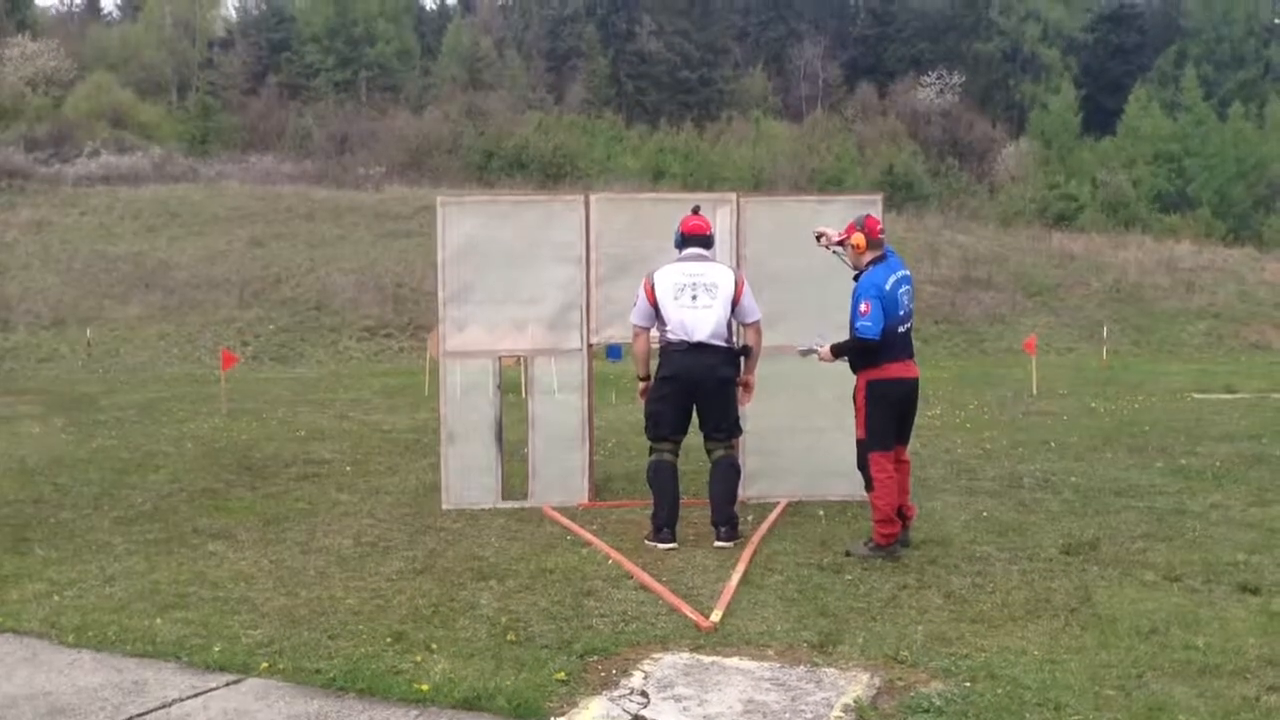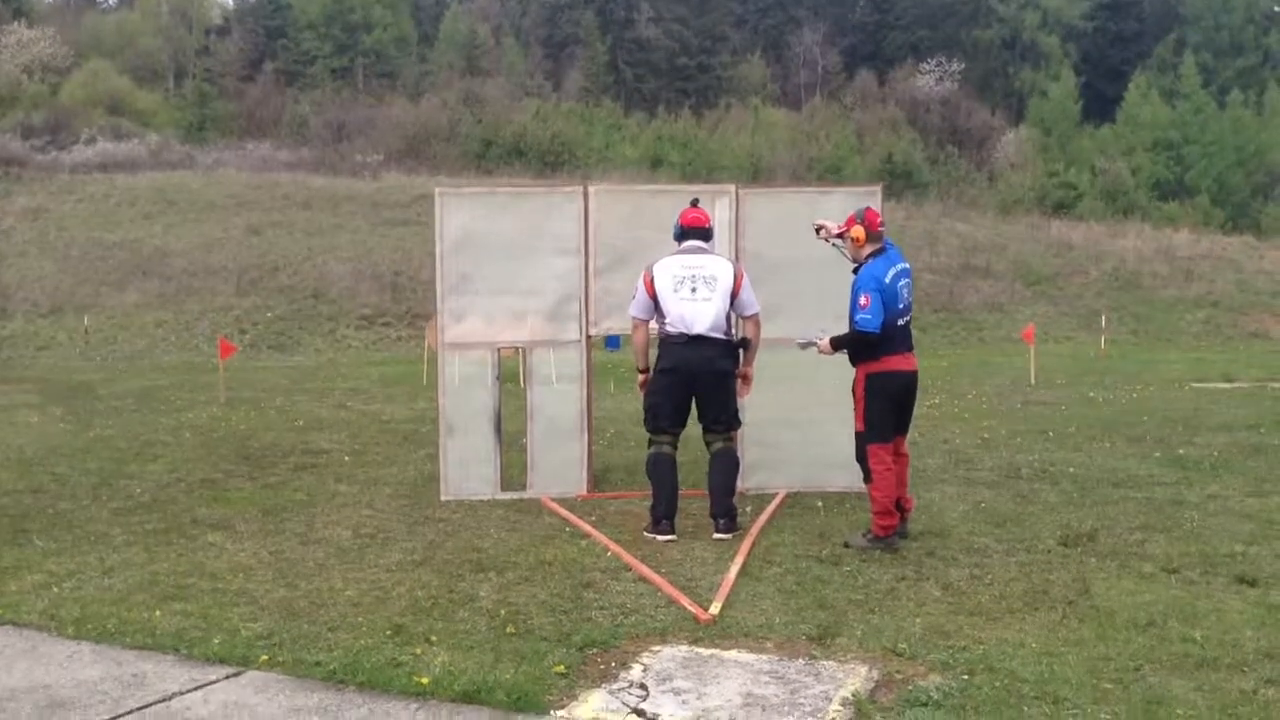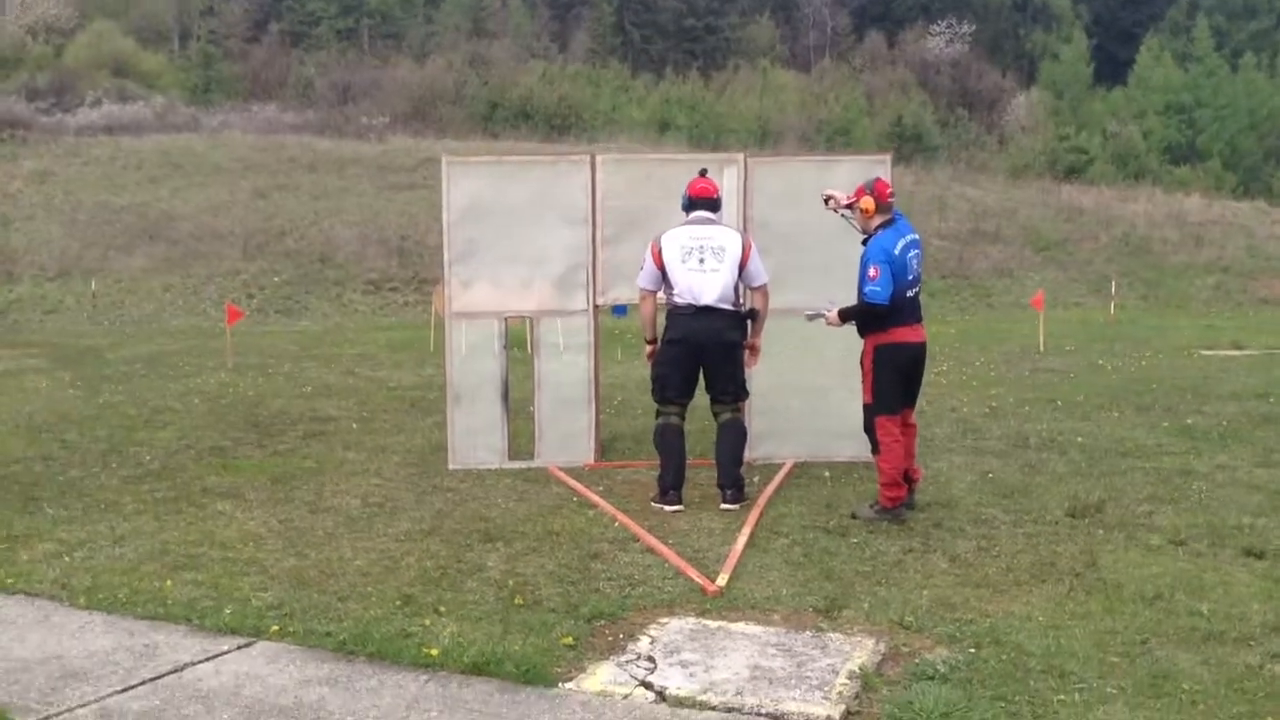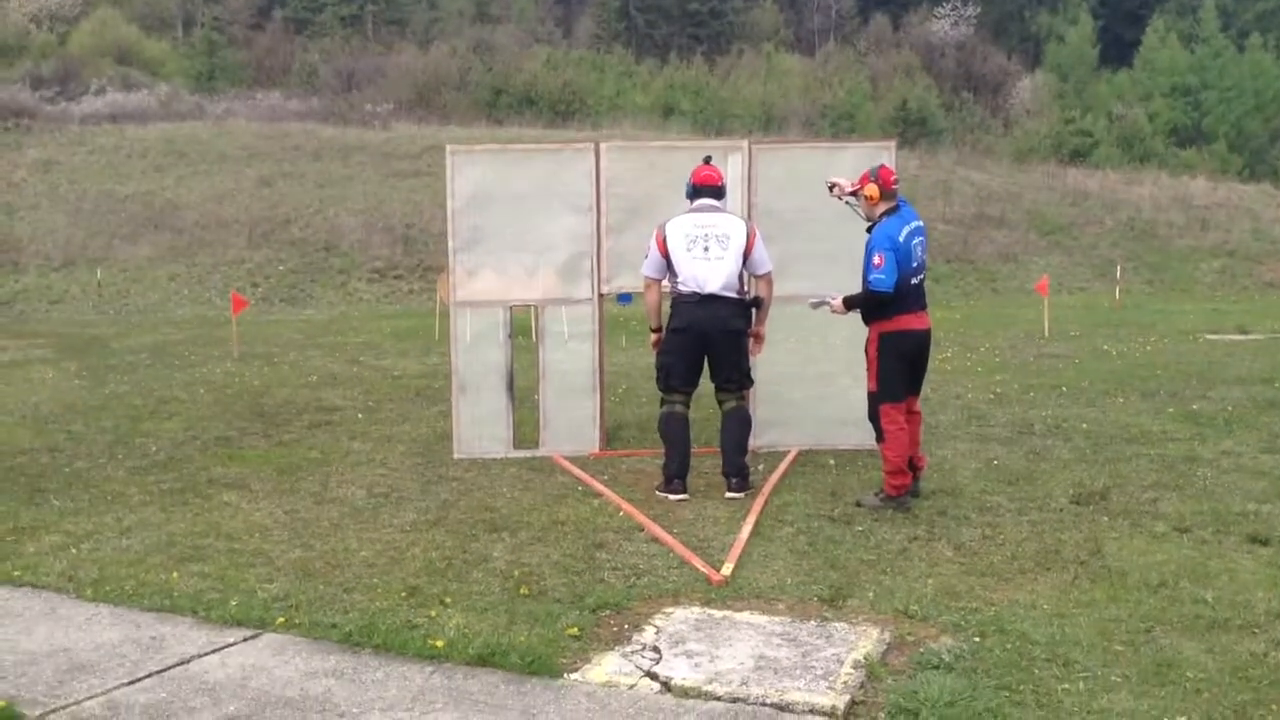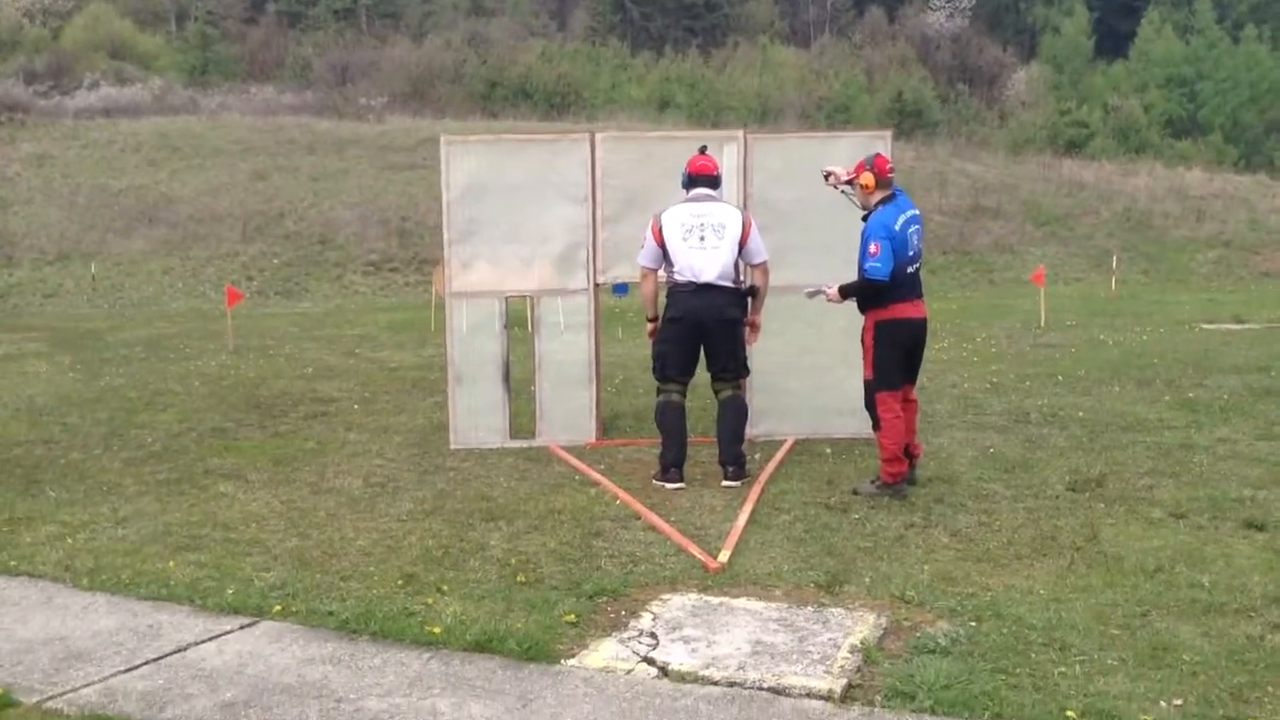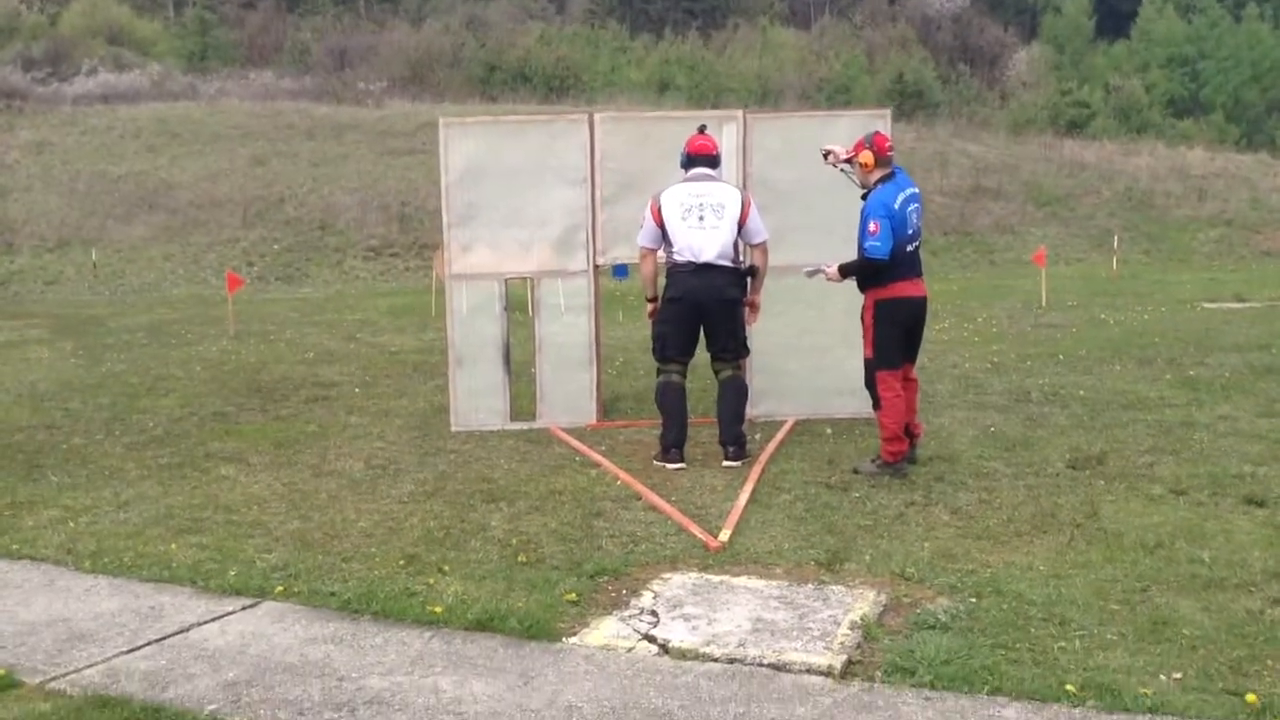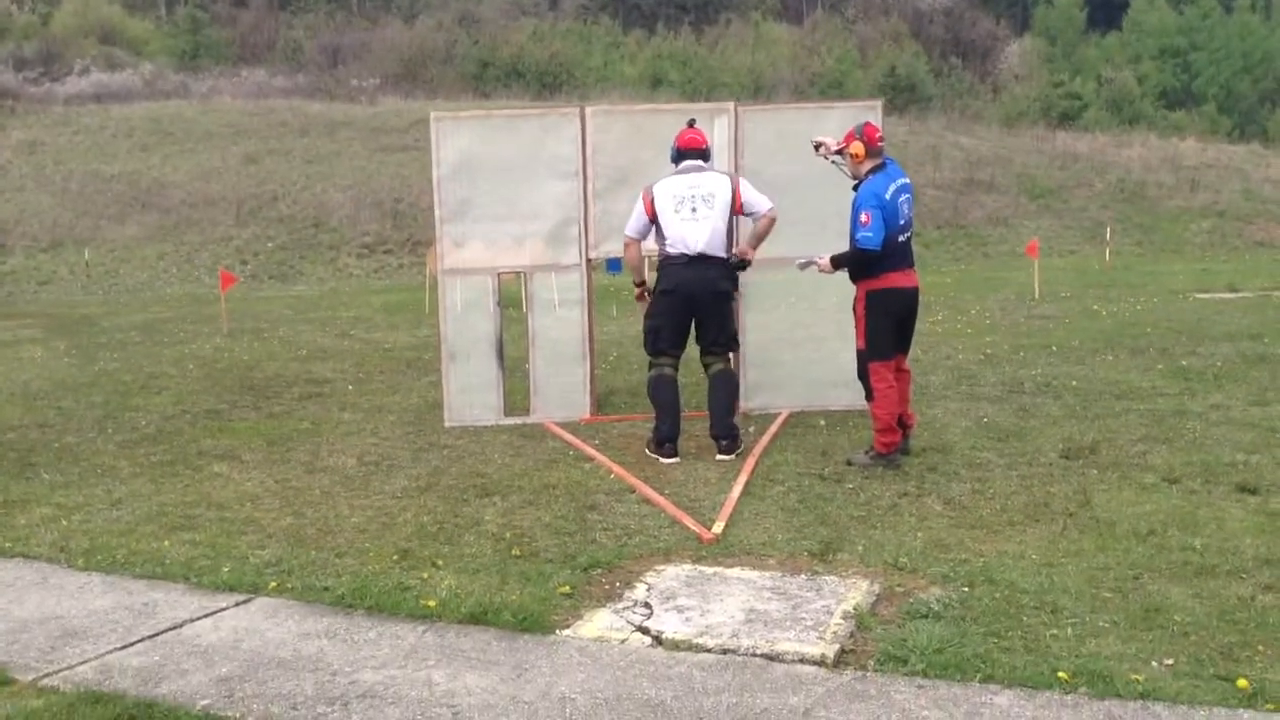
dt=0.2s
person 1, frame 1
left shoulder: (868, 283)
right shoulder: (897, 265)
left elbow: (867, 339)
right elbow: (878, 249)
left wrist: (834, 351)
right wrist: (839, 239)
left hip: (879, 382)
right hip: (906, 375)
left knee: (876, 460)
right knee: (896, 454)
left ankle: (885, 539)
right ankle: (901, 525)
person 1, frame 2
left shoulder: (868, 277)
right shoulder: (896, 257)
left elbow: (867, 332)
right elbow: (877, 243)
left wrist: (834, 344)
right wrist: (838, 231)
left hip: (878, 375)
right hip: (905, 368)
left knee: (875, 452)
right knee: (895, 447)
left ankle: (883, 530)
right ankle: (900, 517)
person 1, frame 3
left shoulder: (878, 248)
right shoulder: (906, 229)
left elbow: (875, 304)
right elbow: (887, 214)
left wrist: (842, 315)
right wrist: (847, 203)
left hip: (887, 346)
right hip: (914, 339)
left knee: (883, 423)
right knee: (903, 418)
left ankle: (891, 501)
right ankle: (907, 487)
person 1, frame 4
left shoulder: (882, 235)
right shoulder: (910, 216)
left elbow: (880, 291)
right elbow: (892, 201)
left wrist: (847, 303)
right wrist: (852, 190)
left hip: (892, 333)
right hip: (919, 327)
left knee: (887, 411)
right knee: (908, 406)
left ankle: (896, 489)
right ankle: (912, 475)
person 1, frame 5
left shoulder: (878, 224)
right shoulder: (906, 204)
left elbow: (876, 280)
right elbow: (887, 189)
left wrist: (843, 292)
right wrist: (848, 178)
left hip: (887, 322)
right hip: (915, 315)
left knee: (884, 400)
right knee: (904, 394)
left ankle: (892, 477)
right ankle: (908, 463)
person 1, frame 6
left shoulder: (877, 202)
right shoulder: (906, 183)
left elbow: (875, 259)
right elbow: (886, 169)
left wrist: (842, 271)
right wrist: (846, 157)
left hip: (887, 301)
right hip: (915, 294)
left knee: (884, 379)
right knee: (904, 373)
left ankle: (893, 456)
right ankle: (909, 442)
person 1, frame 7
left shoulder: (868, 193)
right shoulder: (897, 174)
left elbow: (867, 250)
right elbow: (878, 159)
left wrist: (834, 262)
right wrist: (837, 149)
left hip: (879, 292)
right hip: (907, 285)
left knee: (877, 370)
right knee: (897, 364)
left ankle: (886, 447)
right ankle: (902, 433)
person 2, frame 1
left shoulder: (657, 277)
right shoulder: (731, 276)
left elbow: (640, 332)
right elbow: (753, 328)
left wrist: (644, 377)
right wrist: (748, 372)
left hip: (673, 364)
right hip: (718, 364)
left knee: (663, 446)
right knee: (722, 446)
left ankle: (664, 531)
right ankle: (724, 528)
person 2, frame 2
left shoulder: (656, 270)
right shoulder: (730, 269)
left elbow: (639, 324)
right elbow: (752, 321)
left wrist: (643, 368)
right wrist: (747, 364)
left hip: (673, 356)
right hip: (717, 356)
left knee: (663, 438)
right knee: (721, 438)
left ankle: (663, 522)
right ankle: (724, 519)
person 2, frame 3
left shoulder: (664, 241)
right shoulder: (738, 240)
left elbow: (647, 295)
right elbow: (760, 291)
left wrist: (650, 339)
right wrist: (755, 335)
left hip: (681, 327)
right hip: (724, 327)
left knee: (670, 409)
right knee: (728, 409)
left ankle: (670, 492)
right ankle: (731, 490)
person 2, frame 4
left shoulder: (668, 229)
right shoulder: (743, 228)
left elbow: (652, 284)
right elbow: (765, 280)
left wrist: (656, 328)
right wrist: (759, 323)
left hip: (685, 315)
right hip: (729, 316)
left knee: (675, 398)
right knee: (733, 397)
left ankle: (675, 481)
right ankle: (736, 479)
person 2, frame 5
left shoulder: (664, 218)
right shoulder: (738, 217)
left elbow: (648, 274)
right elbow: (760, 269)
left wrist: (652, 318)
right wrist: (755, 313)
left hip: (681, 304)
right hip: (725, 305)
left knee: (671, 387)
right knee: (729, 386)
left ankle: (672, 469)
right ankle: (732, 467)
person 2, frame 6
left shoulder: (663, 198)
right shoulder: (737, 196)
left elbow: (647, 255)
right elbow: (760, 249)
left wrist: (651, 298)
right wrist: (755, 292)
left hip: (681, 285)
right hip: (724, 284)
left knee: (671, 367)
right knee: (729, 366)
left ankle: (672, 450)
right ankle: (733, 447)
person 2, frame 7
left shoulder: (656, 191)
right shoulder: (729, 184)
left elbow: (631, 242)
right elbow: (768, 214)
left wrist: (639, 283)
right wrist: (747, 246)
left hip: (673, 277)
right hip: (715, 276)
left knee: (663, 361)
right knee: (718, 359)
left ankle: (665, 443)
right ankle: (726, 440)
